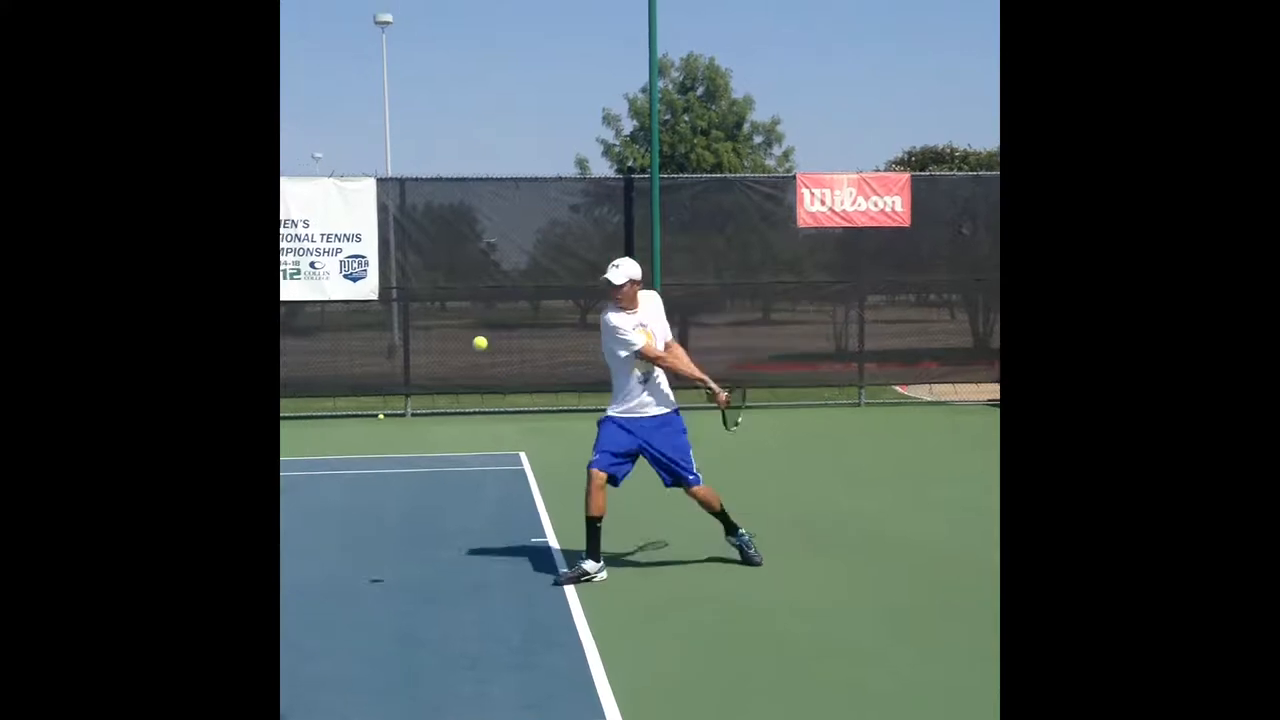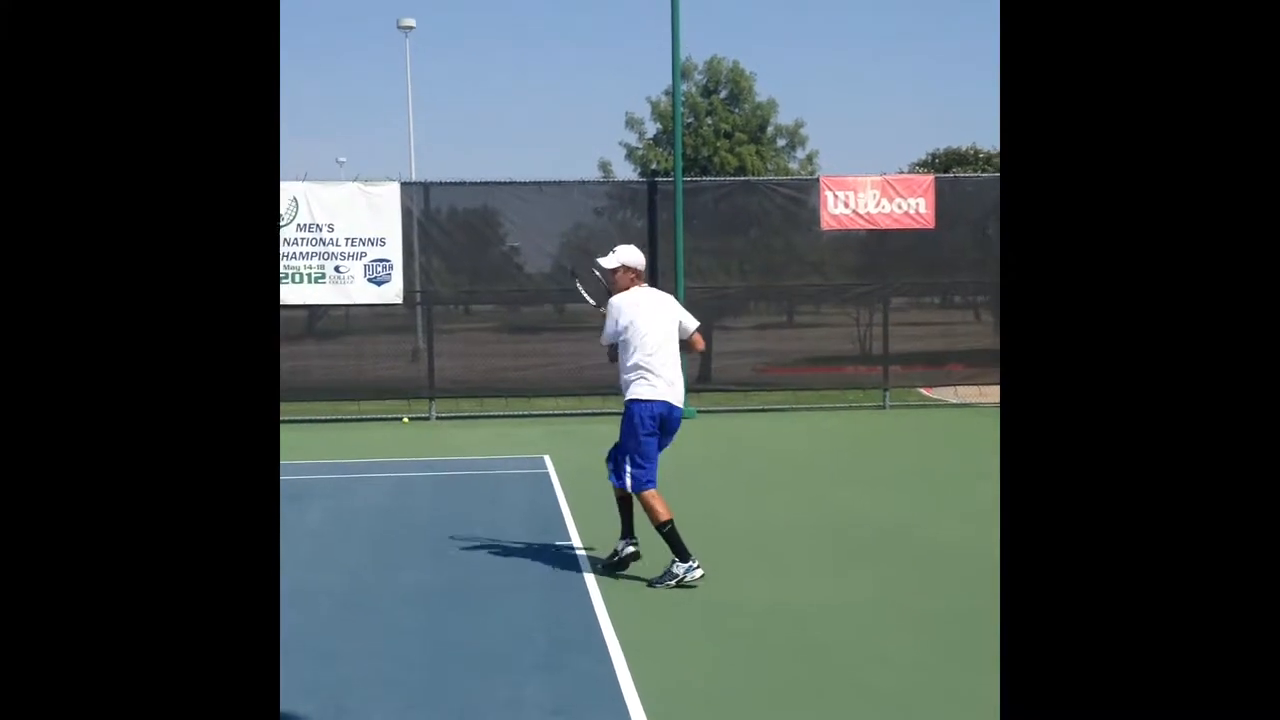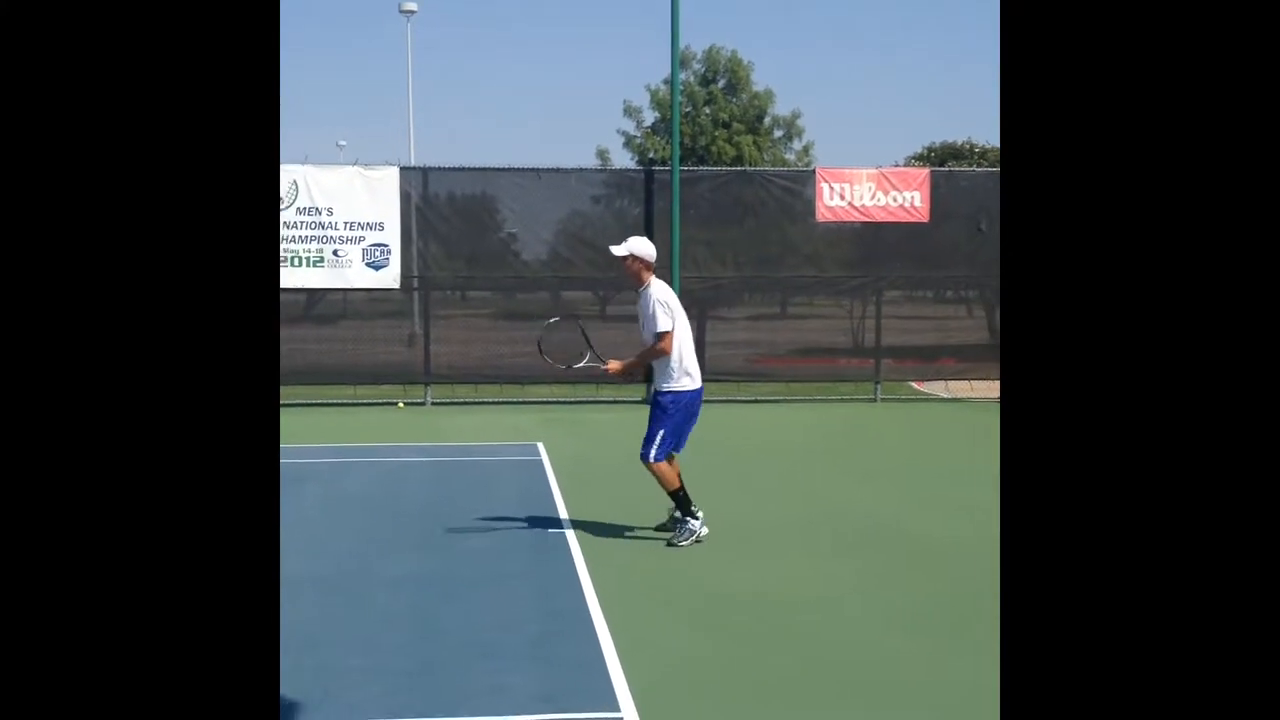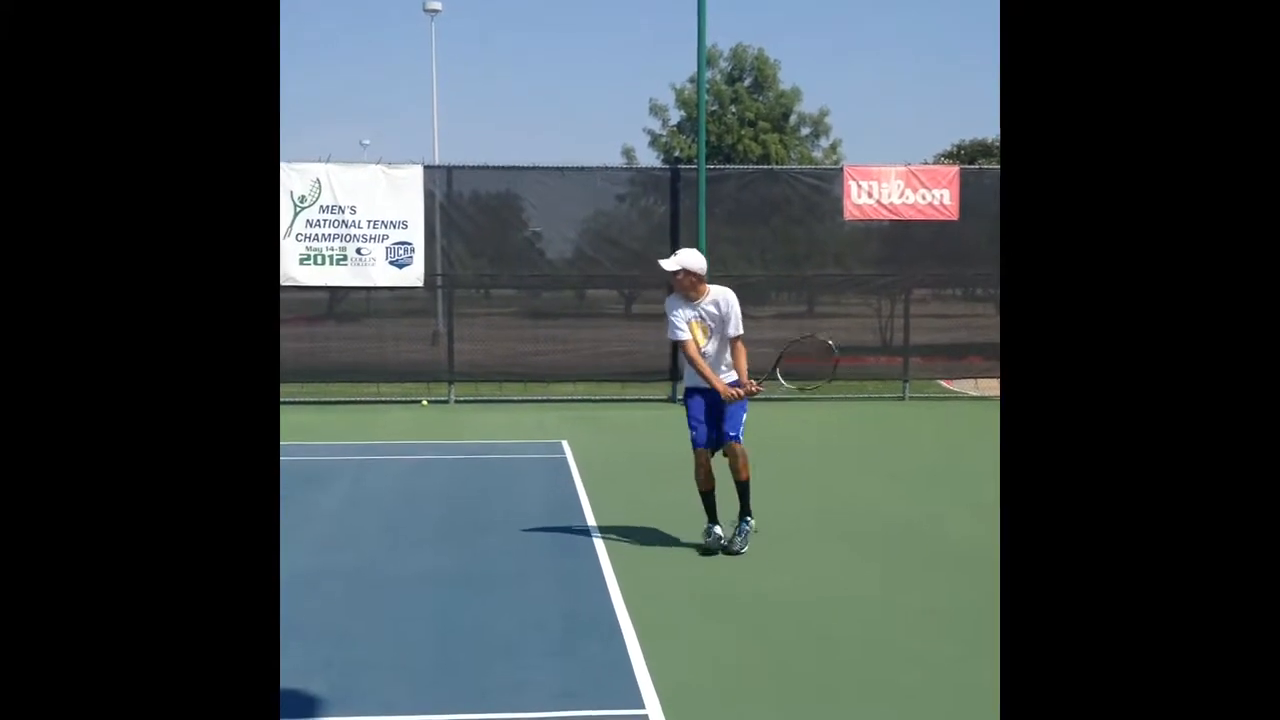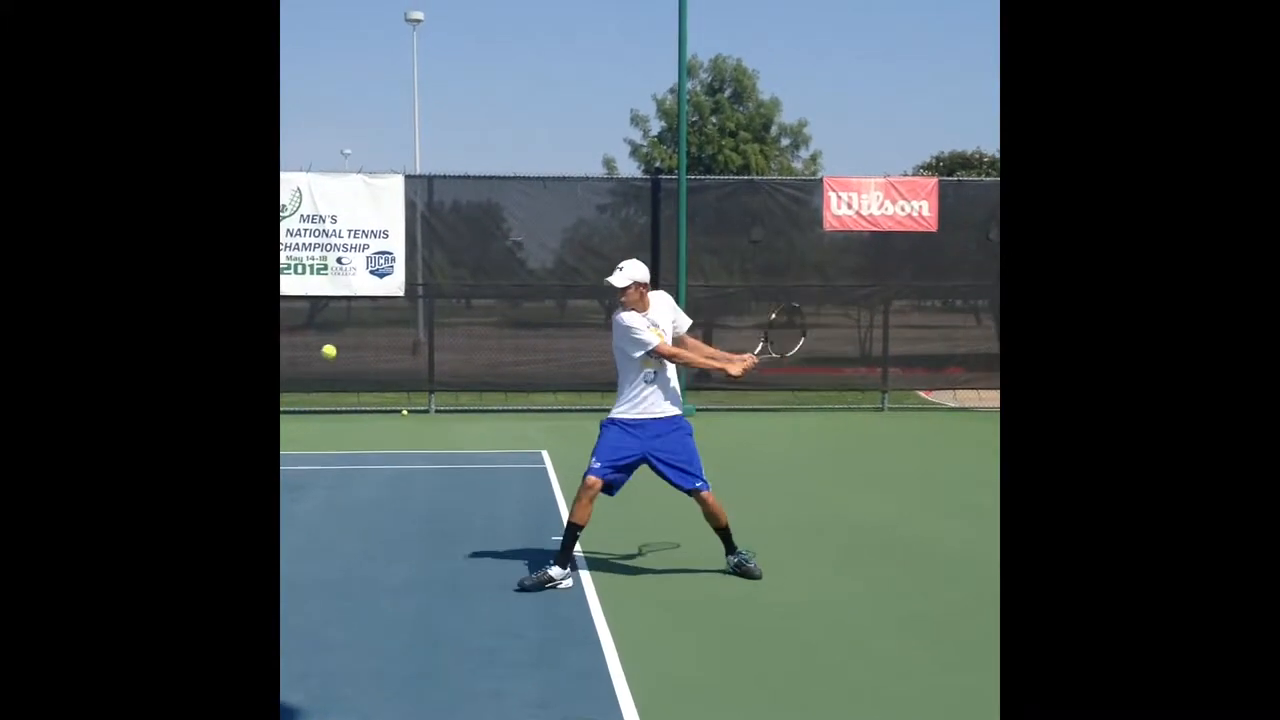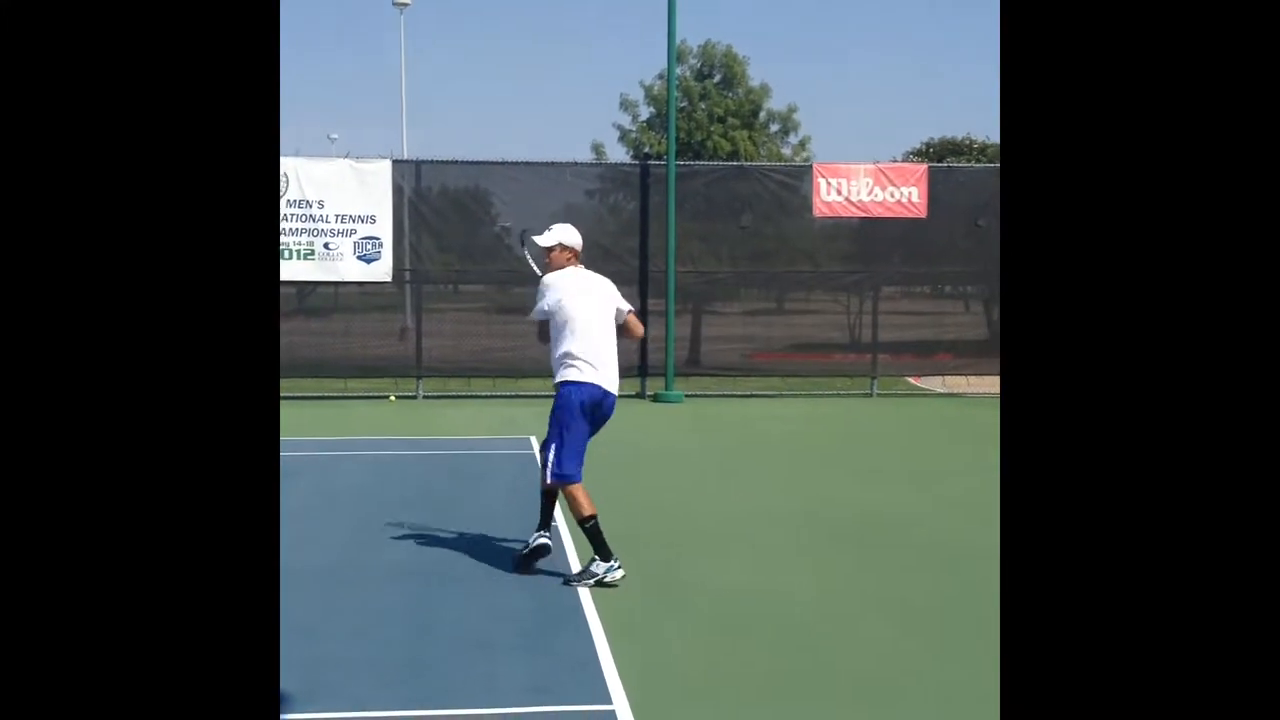
dt=0.7s
person 1, frame 1
left shoulder: (651, 300)
right shoulder: (612, 320)
left elbow: (672, 347)
right elbow: (656, 358)
left wrist: (705, 380)
right wrist: (703, 378)
left hip: (662, 415)
right hip: (622, 417)
left knee: (693, 486)
right knee: (597, 476)
left ankle: (736, 535)
right ankle: (593, 561)
person 1, frame 2
left shoulder: (619, 302)
right shoulder: (668, 300)
left elbow: (612, 351)
right elbow: (698, 344)
left hip: (644, 400)
right hip: (673, 402)
left knee: (642, 485)
right knee: (620, 466)
left ankle: (685, 562)
right ankle: (626, 542)
person 1, frame 3
left shoulder: (655, 294)
right shoulder: (648, 292)
left elbow: (664, 346)
left wrist: (626, 366)
right wrist: (636, 364)
left hip: (678, 387)
right hip: (674, 385)
left knee: (653, 457)
right knee: (661, 452)
left ankle: (692, 520)
right ankle: (684, 509)
person 1, frame 4
left shoulder: (724, 297)
right shoulder: (673, 305)
left elbow: (736, 345)
right elbow: (691, 354)
left wrist: (743, 381)
right wrist: (719, 386)
left hip: (730, 384)
right hip: (698, 387)
left knee: (733, 443)
right knee: (700, 450)
left ankle: (745, 518)
right ankle: (713, 526)
person 1, frame 5
left shoulder: (663, 301)
right shoulder: (624, 320)
left elbow: (685, 341)
right elbow: (672, 354)
left wrist: (731, 357)
right wrist: (724, 367)
left hip: (668, 420)
right hip: (626, 421)
left knee: (703, 493)
right knee: (590, 483)
left ankle: (734, 554)
right ankle: (559, 568)
person 1, frame 6
left shoulder: (551, 281)
right shoulder: (605, 284)
left elbow: (543, 332)
right elbow: (637, 331)
left hip: (575, 385)
right hip: (607, 390)
left knee: (563, 476)
right knee: (553, 458)
left ankle: (606, 560)
right ankle: (543, 534)
